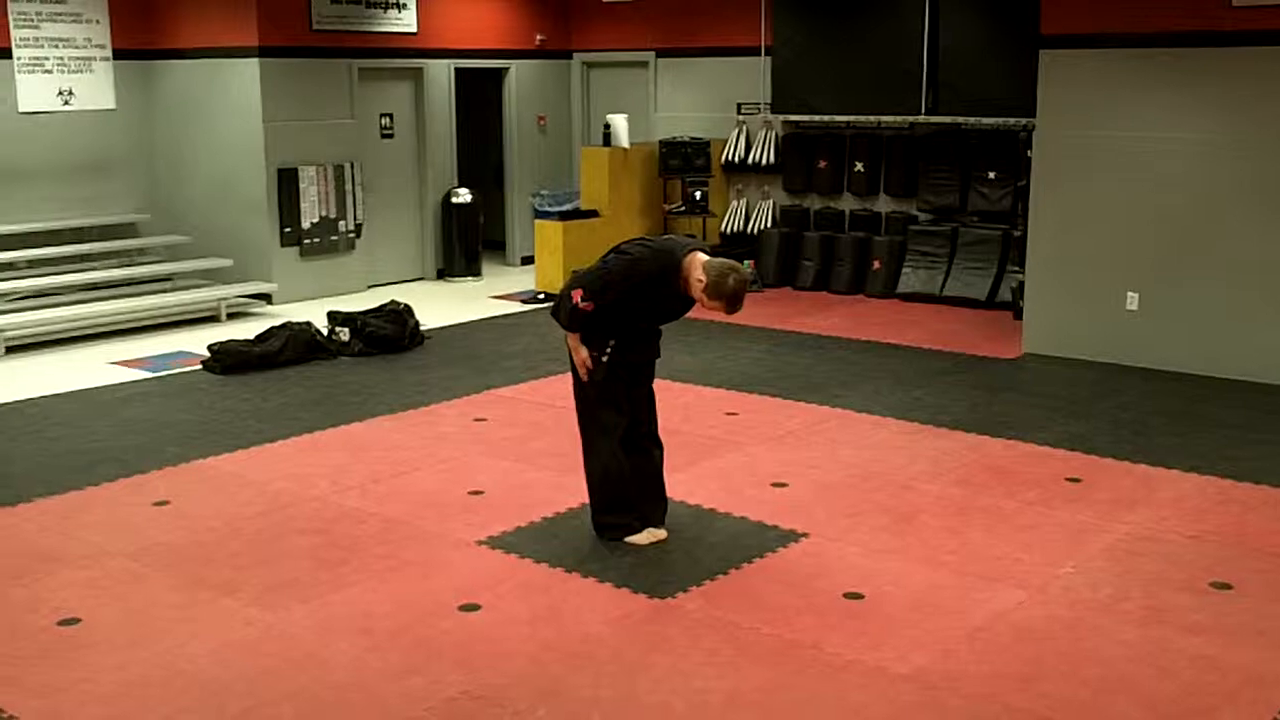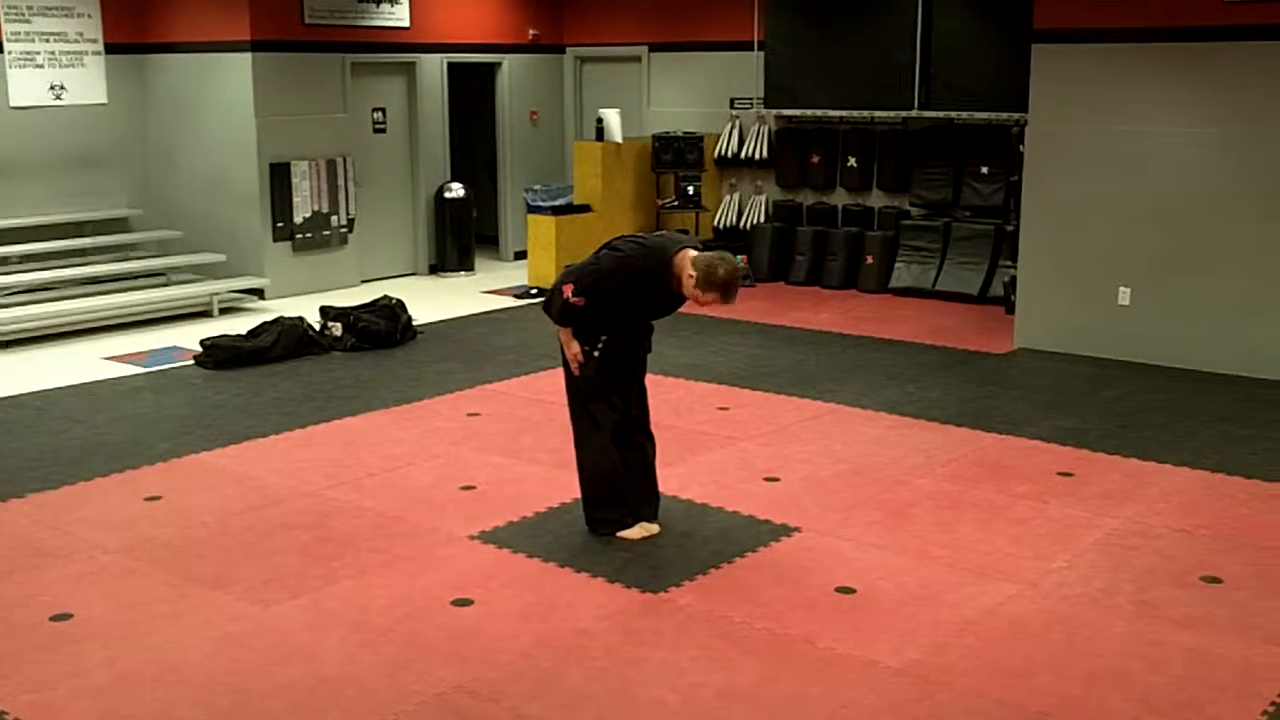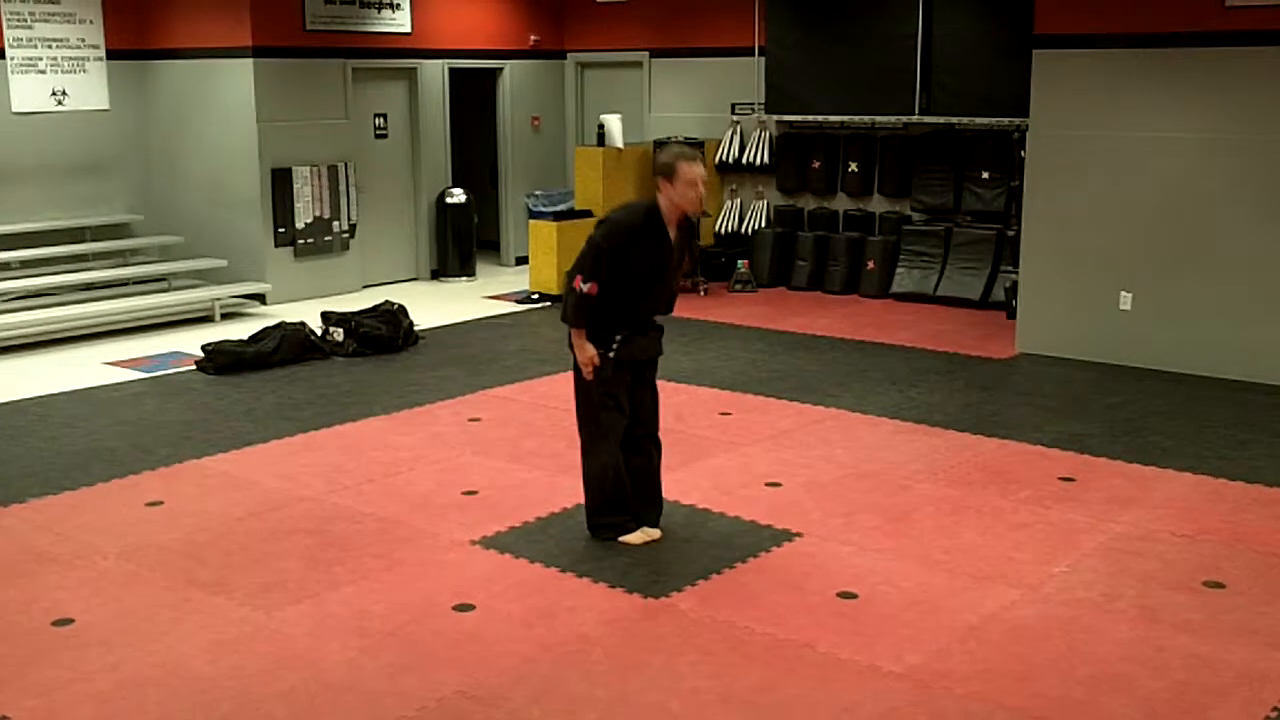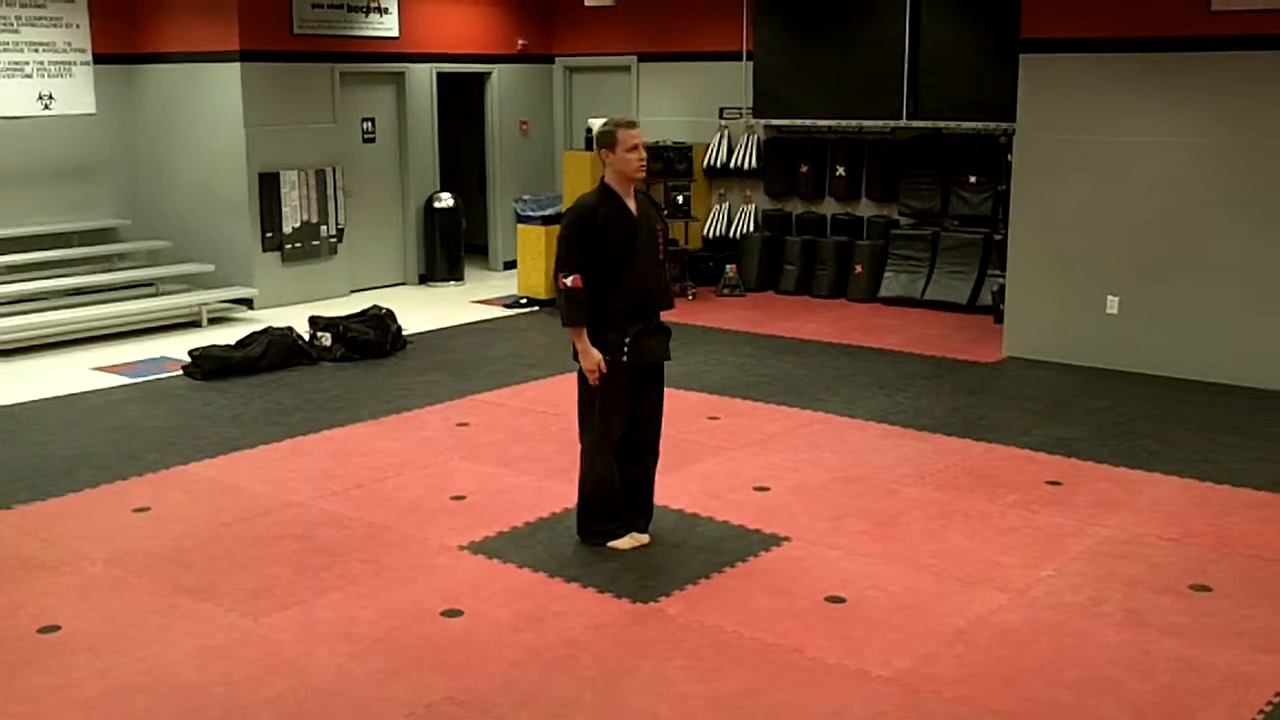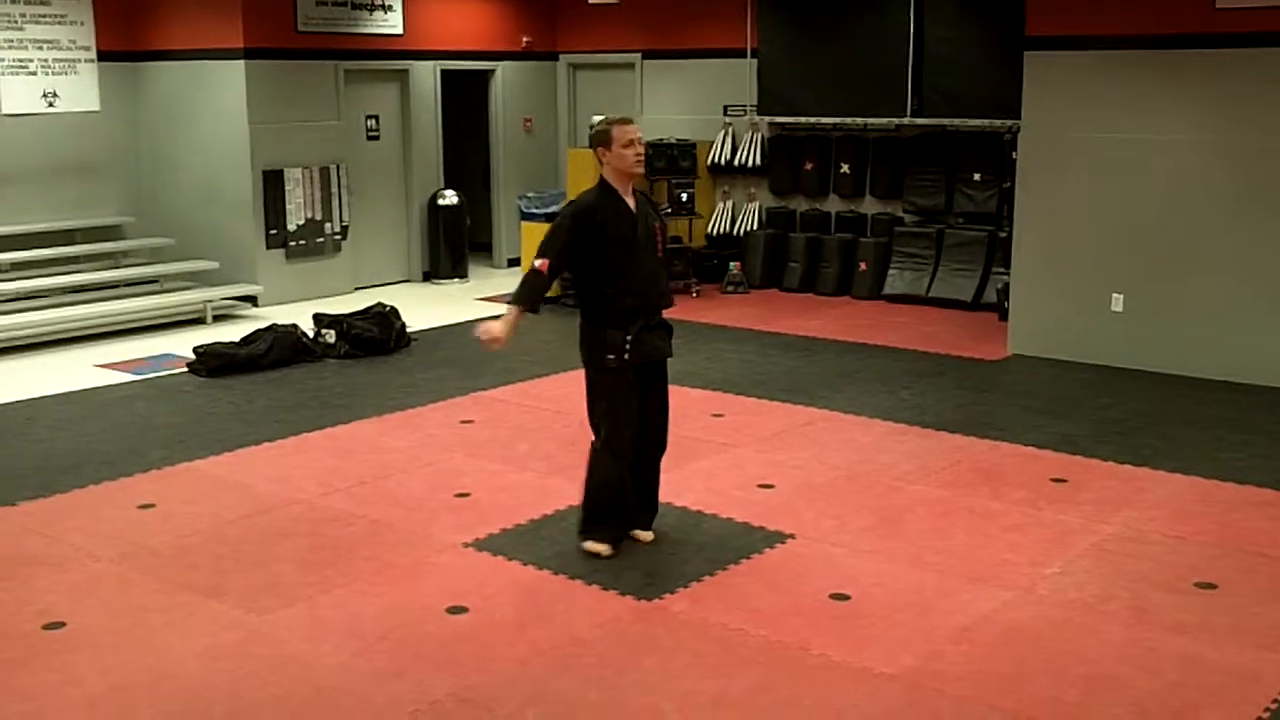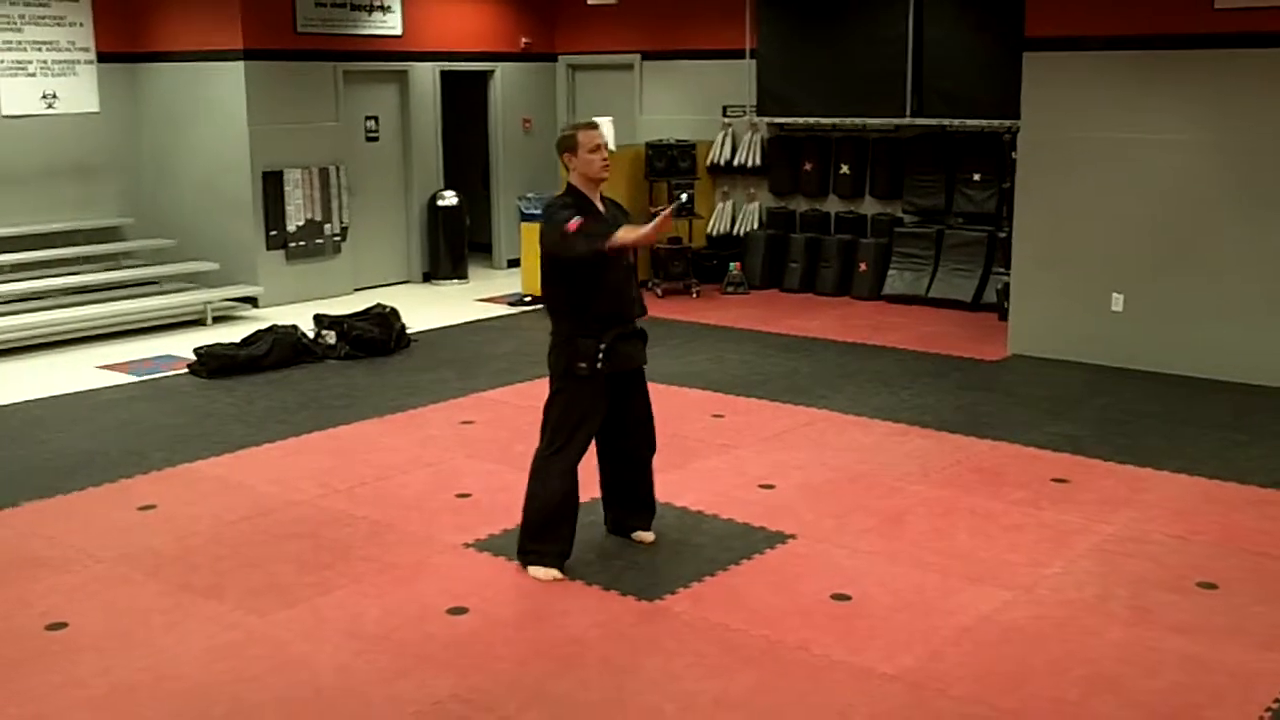
dt=0.4s
person 1, frame 1
left shoulder: (702, 266)
right shoulder: (646, 262)
right elbow: (579, 289)
left wrist: (646, 340)
right wrist: (575, 344)
left hip: (638, 342)
right hip: (600, 342)
left knee: (642, 429)
right knee: (606, 428)
left ankle: (648, 514)
right ankle: (617, 521)
person 1, frame 2
left shoulder: (692, 262)
right shoulder: (636, 259)
right elbow: (570, 285)
left wrist: (638, 337)
right wrist: (568, 339)
left hip: (629, 337)
right hip: (591, 337)
left knee: (634, 424)
right knee: (598, 423)
left ankle: (640, 509)
right ankle: (610, 516)
person 1, frame 3
left shoulder: (685, 228)
right shoulder: (625, 224)
right elbow: (581, 282)
left wrist: (647, 331)
right wrist: (581, 344)
left hip: (641, 340)
right hip: (603, 343)
left knee: (643, 431)
right knee: (605, 432)
left ankle: (642, 515)
right ankle: (611, 522)
person 1, frame 4
left shoulder: (650, 209)
right shoulder: (586, 213)
right elbow: (570, 283)
right wrist: (584, 346)
left hip: (648, 338)
right hip: (607, 343)
left knee: (643, 436)
right knee: (604, 437)
left ankle: (633, 520)
right ankle: (601, 526)
person 1, frame 5
left shoulder: (649, 207)
right shoulder: (585, 210)
right elbow: (545, 266)
right wrist: (508, 320)
left hip: (650, 335)
right hip: (609, 339)
left knee: (650, 434)
right knee: (615, 436)
left ankle: (636, 517)
right ankle: (599, 528)
person 1, frame 6
left shoulder: (615, 211)
right shoulder: (560, 214)
right elbow: (585, 242)
right wrist: (638, 236)
left hip: (623, 343)
right hip: (579, 350)
left knee: (634, 440)
right knee: (560, 449)
left ankle: (630, 517)
right ankle: (541, 549)
